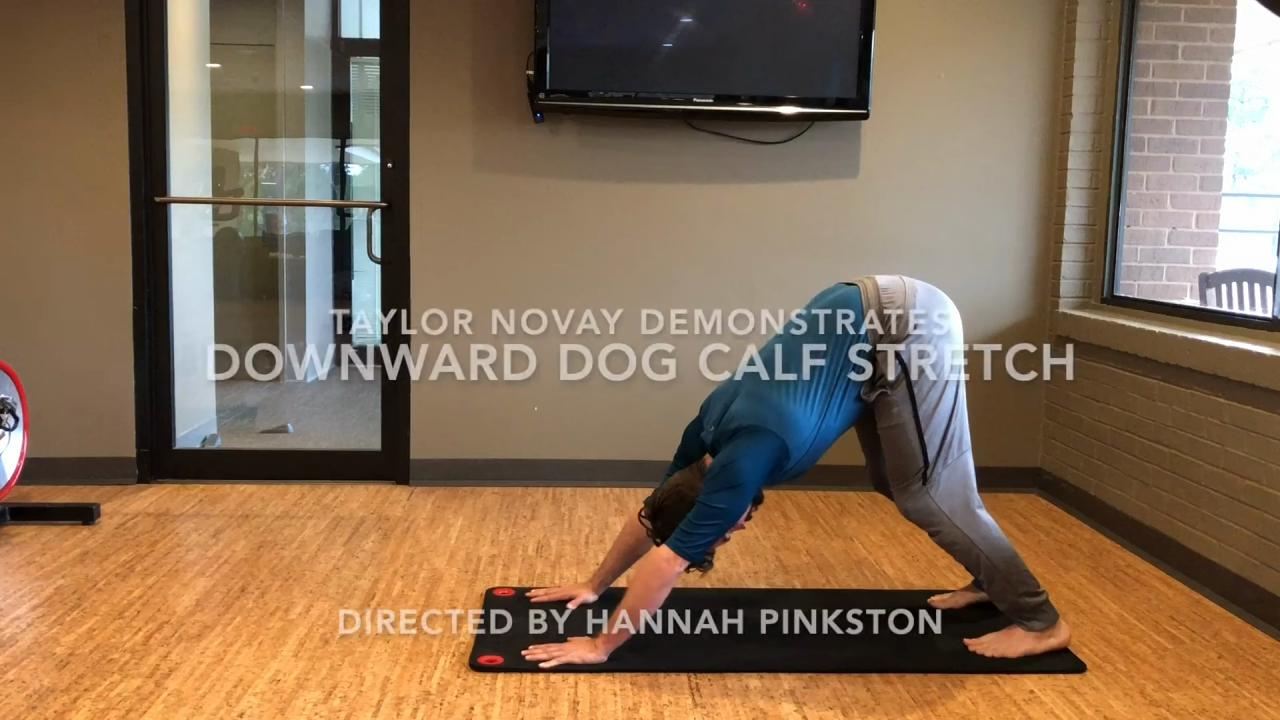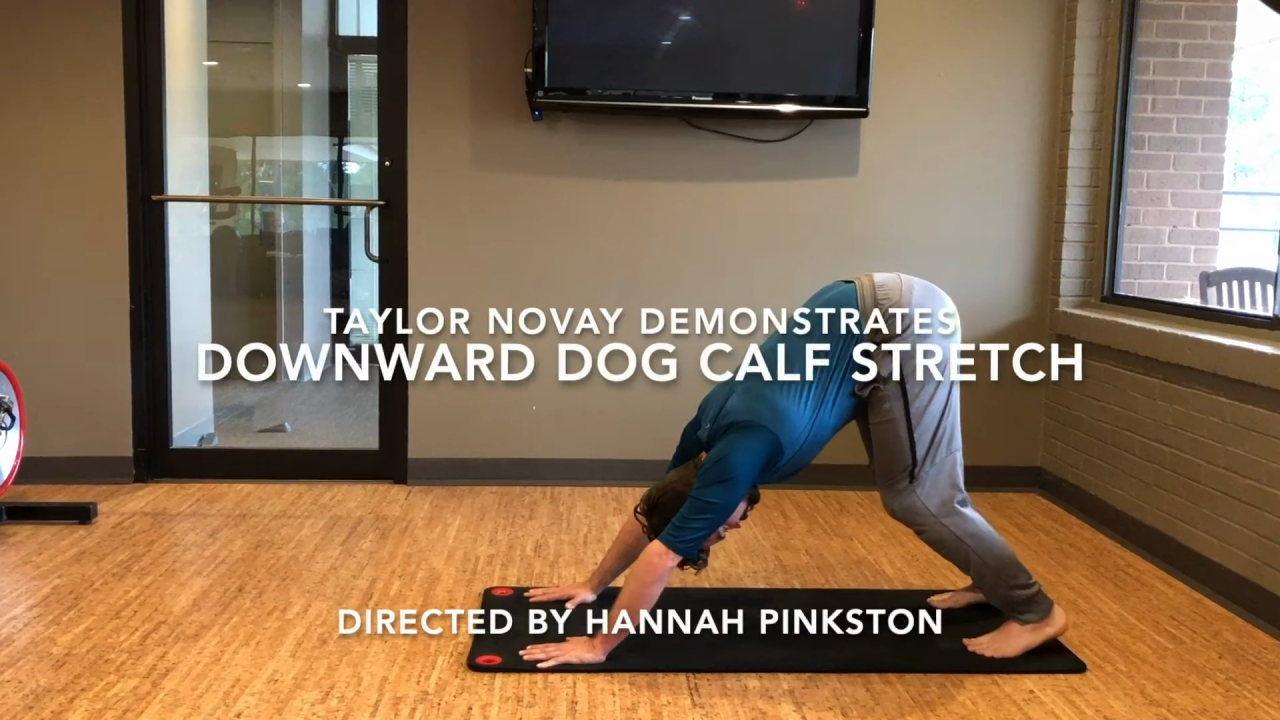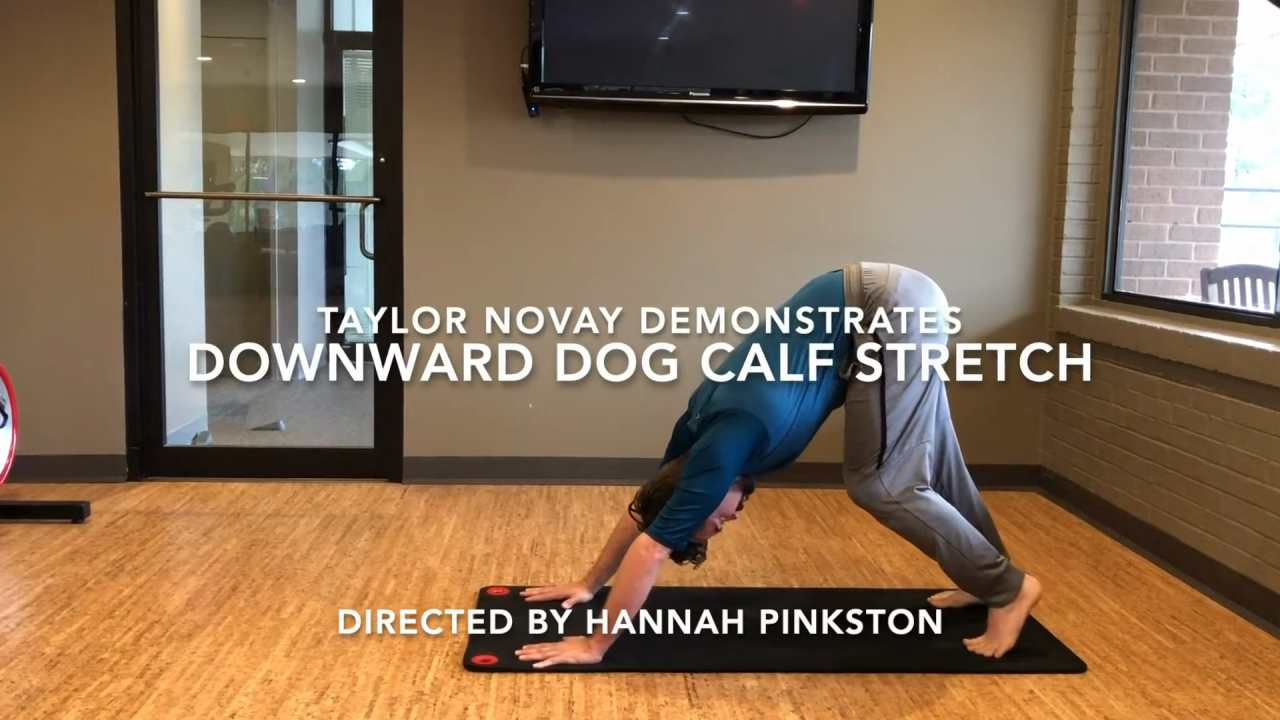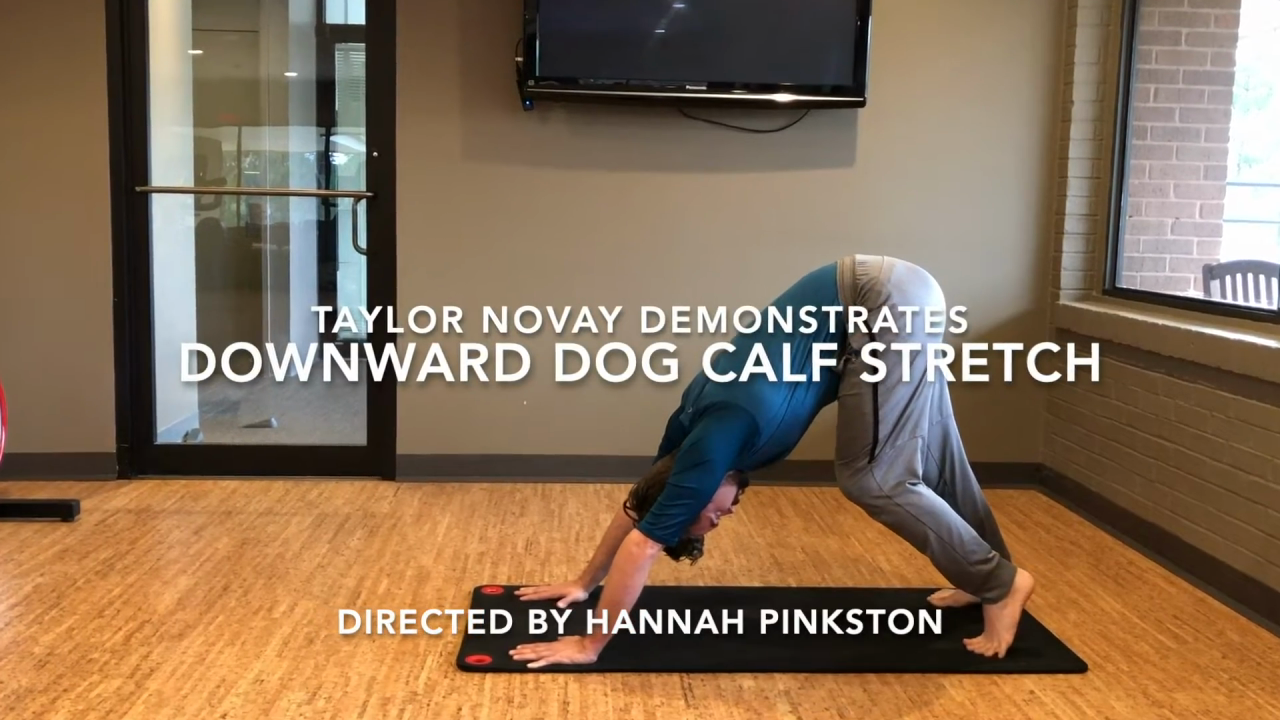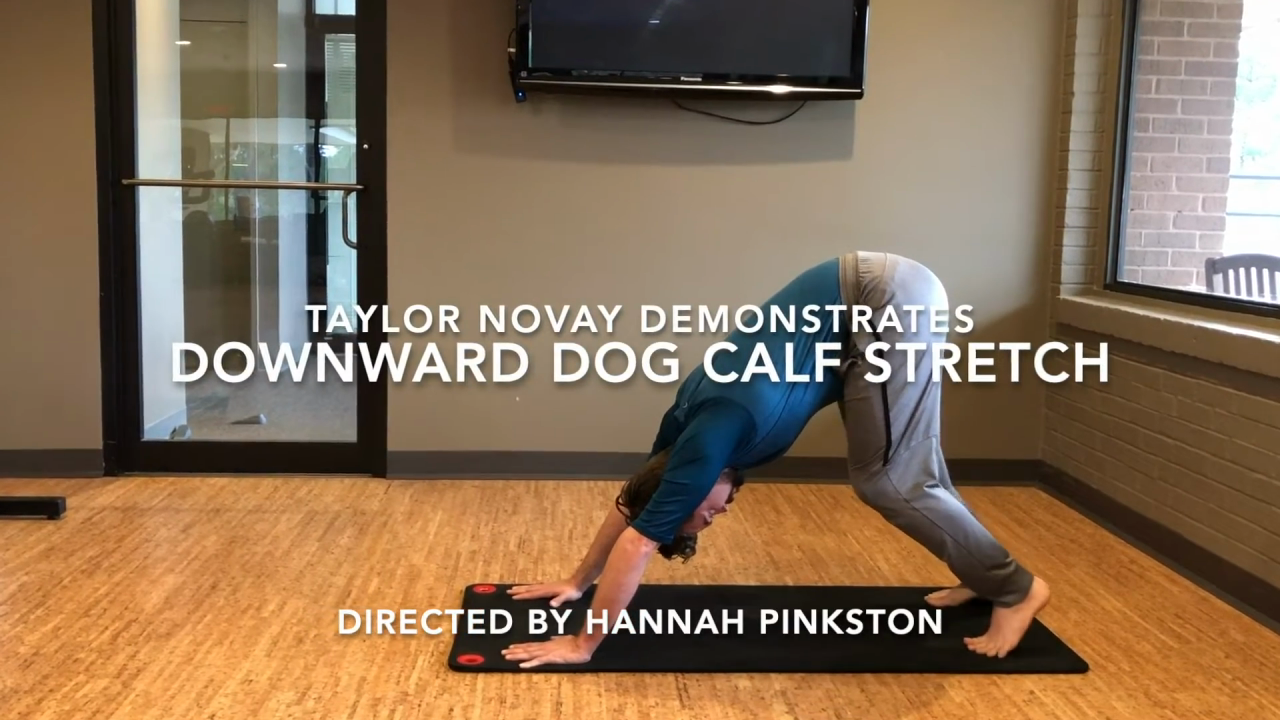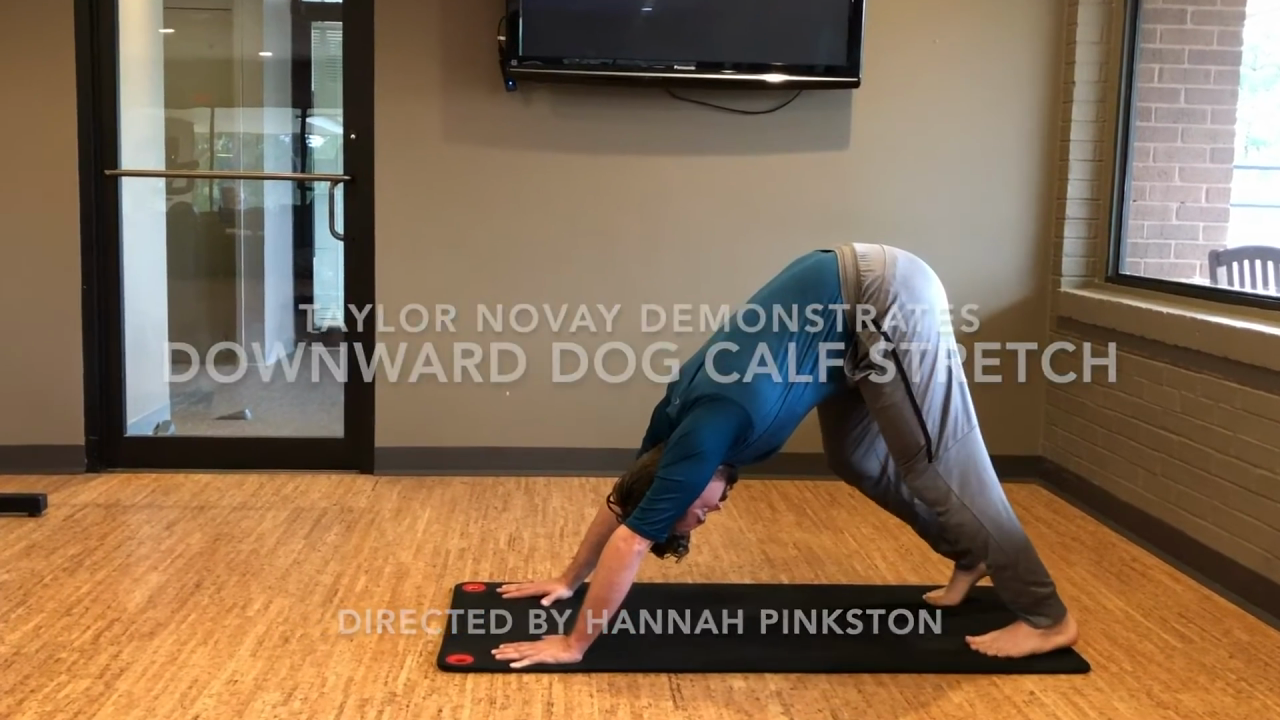
dt=0.7s
person 1, frame 1
left shoulder: (742, 462)
right shoulder: (707, 432)
left elbow: (666, 560)
right elbow: (653, 513)
left wrist: (601, 645)
right wrist: (594, 585)
left hip: (906, 327)
right hip: (880, 315)
left knee: (928, 495)
right knee: (894, 480)
left ankle: (1038, 620)
right ankle: (990, 580)
person 1, frame 2
left shoulder: (736, 458)
right shoulder: (707, 433)
left elbow: (660, 556)
right elbow: (651, 514)
left wrist: (599, 646)
right wrist: (592, 585)
left hip: (904, 322)
right hip: (881, 313)
left knee: (915, 495)
right knee: (925, 480)
left ankle: (1034, 611)
right ankle: (992, 582)
person 1, frame 3
left shoulder: (722, 448)
right shoulder: (700, 424)
left elbow: (650, 548)
right elbow: (644, 508)
left wrist: (596, 645)
right wrist: (589, 584)
left hip: (889, 309)
right hip: (890, 303)
left knee: (881, 484)
right knee: (933, 466)
left ankle: (1008, 588)
right ankle: (986, 577)
person 1, frame 4
left shoulder: (712, 445)
right shoulder: (692, 422)
left elbow: (641, 544)
right elbow: (637, 505)
left wrist: (589, 645)
right wrist: (584, 583)
left hip: (886, 301)
right hip: (888, 296)
left knee: (873, 478)
right knee: (933, 463)
left ankle: (1001, 583)
right ankle: (983, 576)
person 1, frame 5
left shoulder: (709, 441)
right shoulder: (688, 420)
left elbow: (636, 543)
right elbow: (631, 502)
left wrist: (583, 644)
right wrist: (578, 582)
left hip: (889, 300)
right hip: (876, 295)
left knee: (888, 481)
right knee: (909, 464)
left ankle: (1014, 589)
right ankle: (983, 573)
person 1, frame 6
left shoulder: (705, 433)
right shoulder: (679, 411)
left elbow: (630, 542)
right elbow: (621, 499)
left wrist: (573, 645)
right wrist: (568, 580)
left hip: (886, 298)
right hip: (854, 294)
left knee: (937, 467)
right knee: (859, 462)
left ankle: (1046, 617)
right ankle: (972, 555)
